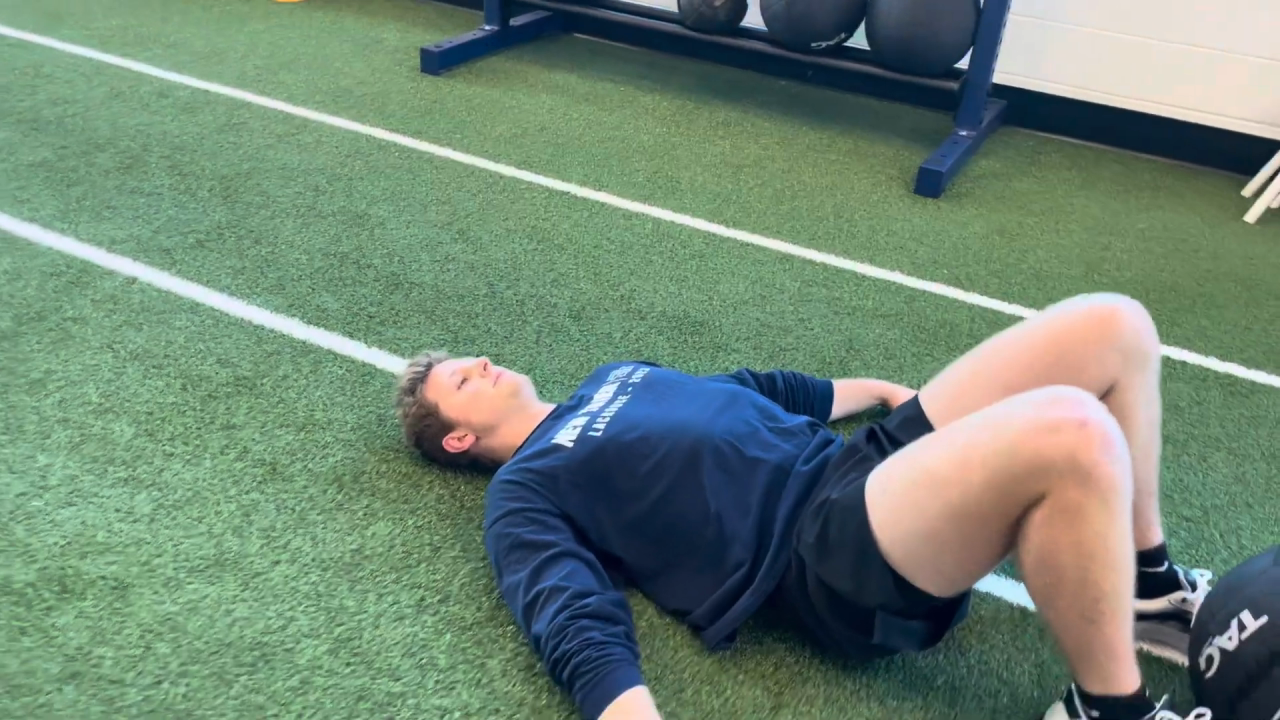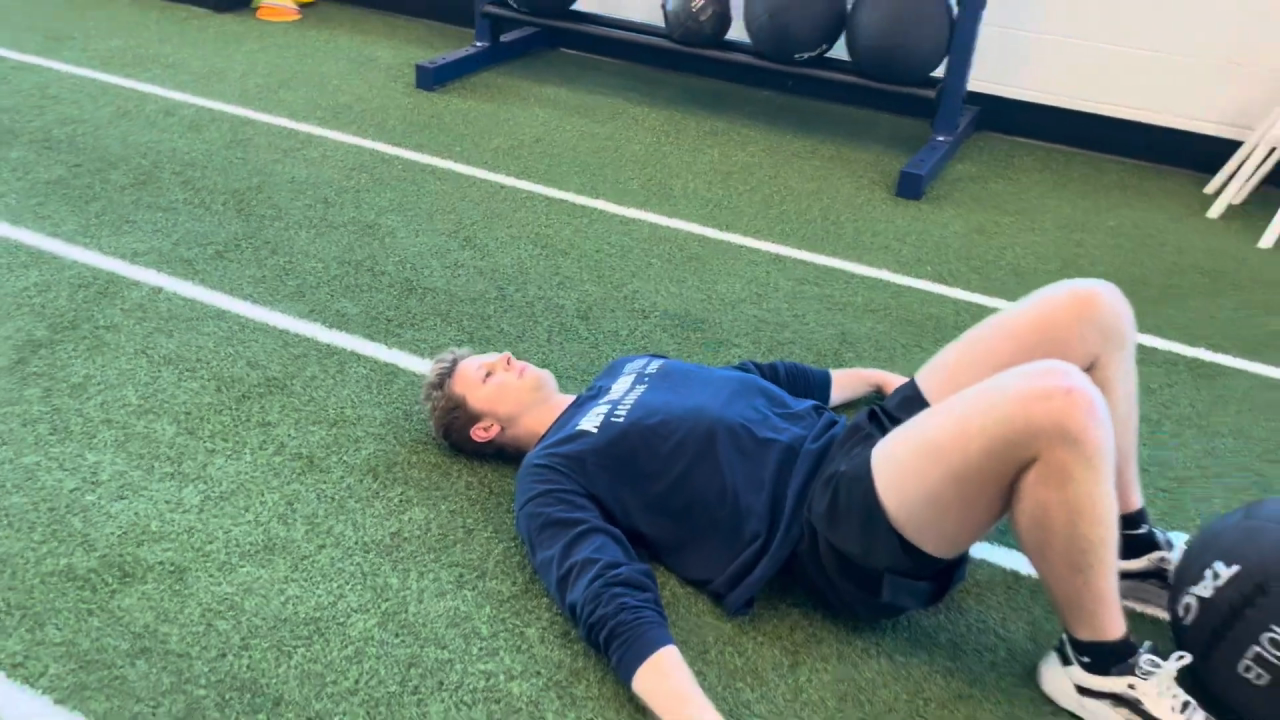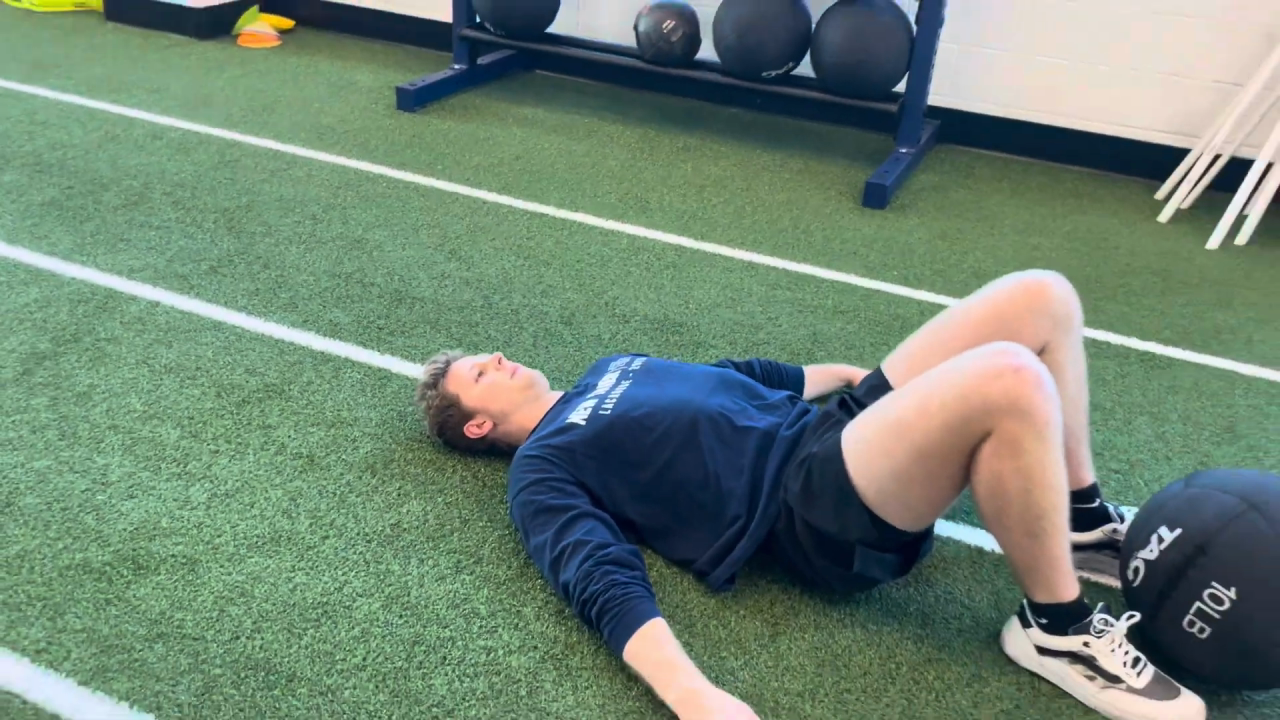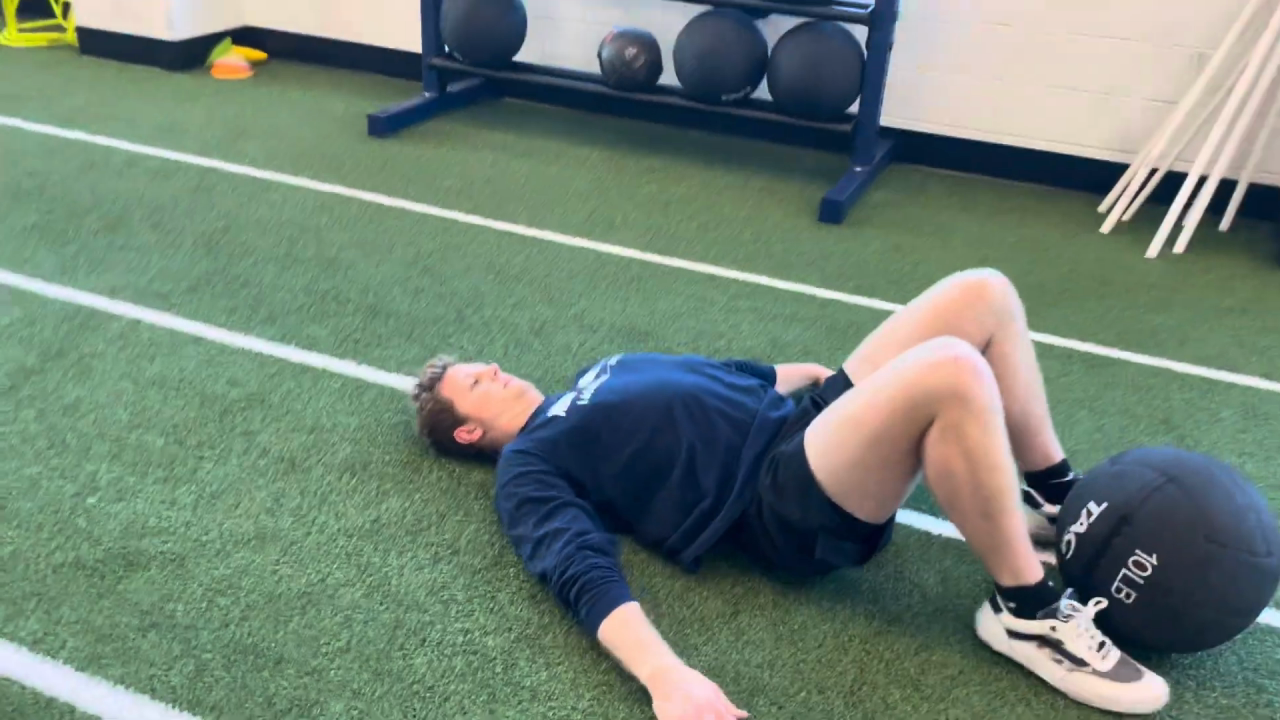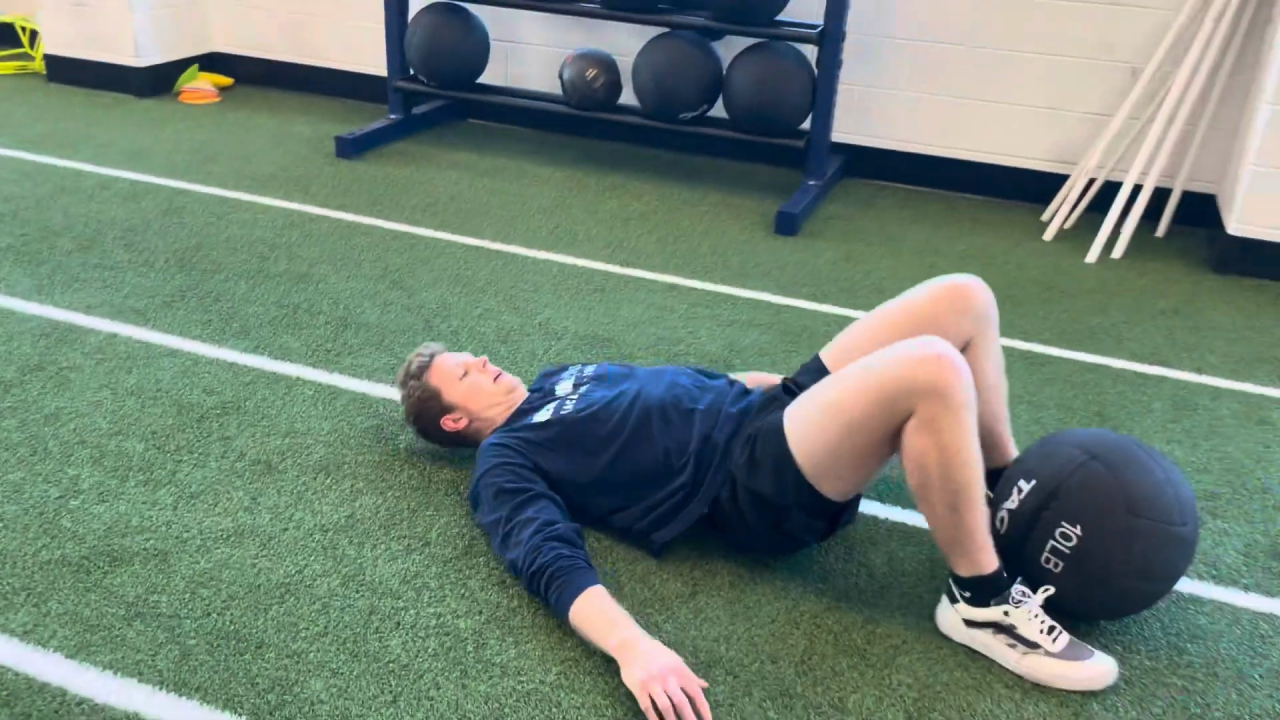
dt=0.3s
person 1, frame 1
left shoulder: (613, 376)
right shoulder: (525, 494)
right elbow: (583, 633)
left wrist: (877, 388)
left hip: (857, 462)
right hip: (825, 550)
left knee: (1110, 327)
right knee: (1072, 434)
left ankle: (1148, 589)
person 1, frame 2
left shoulder: (625, 370)
right shoulder: (550, 481)
right elbow: (613, 604)
left wrist: (875, 376)
left hip: (861, 440)
right hip: (837, 524)
left knee: (1090, 309)
right knee: (1057, 404)
left ankle: (1130, 553)
person 1, frame 3
left shoulder: (609, 370)
right shoulder: (543, 471)
right elbow: (605, 584)
left wrist: (846, 373)
left hip: (828, 431)
right hip: (817, 508)
left knee: (1041, 297)
right knee: (1010, 381)
left ankle: (1084, 522)
right ankle: (1058, 629)
person 1, frame 4
left shoulder: (593, 380)
right shoulder: (527, 466)
right elbow: (580, 571)
left wrist: (830, 374)
left hip: (801, 420)
right hip: (783, 499)
right knee: (951, 372)
left ankle: (1056, 500)
right ankle: (1029, 614)
person 1, frame 5
left shoulder: (557, 380)
right elbow: (550, 560)
left wrist: (771, 378)
right wrist: (633, 648)
left hip: (767, 413)
right hip: (755, 480)
right knee: (933, 371)
right ankle: (983, 601)
